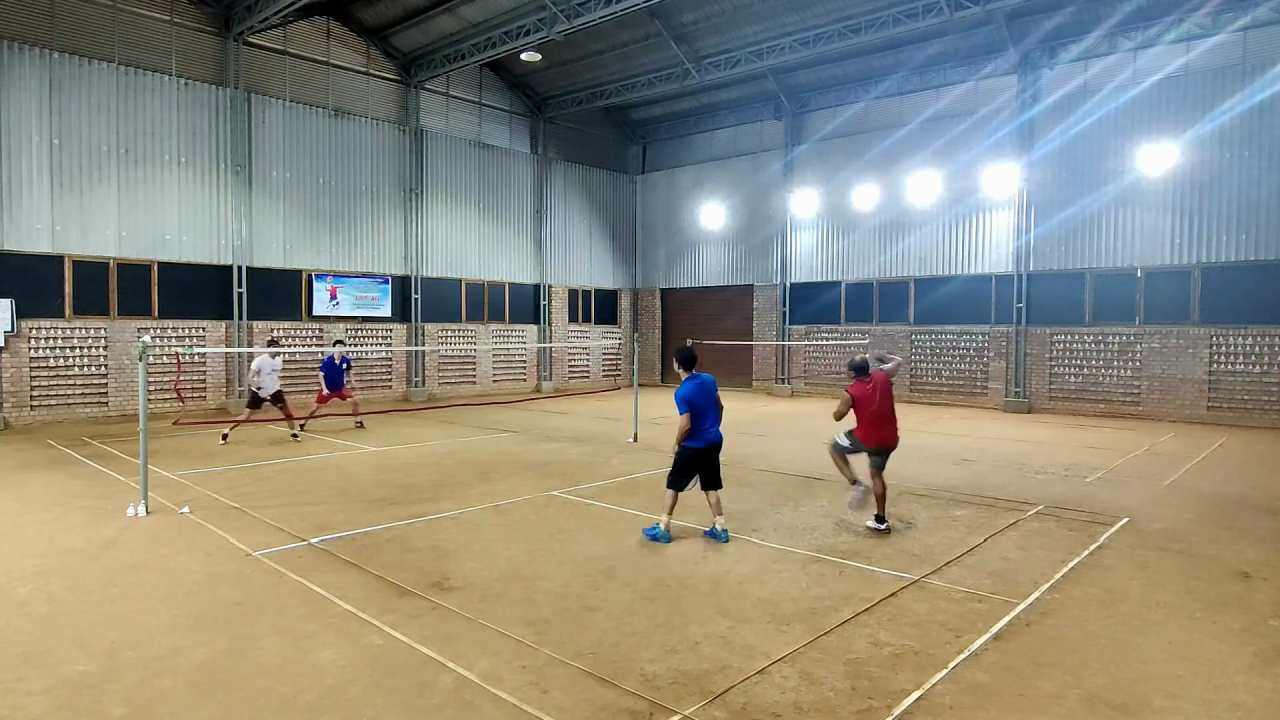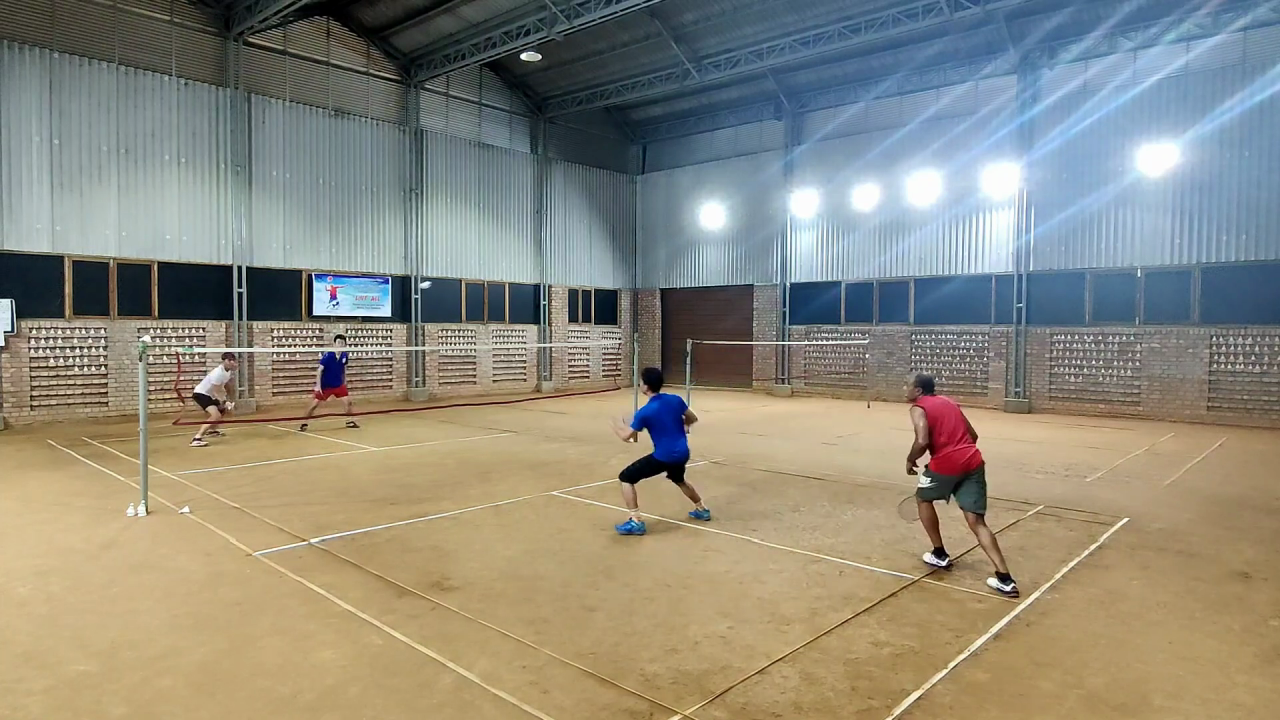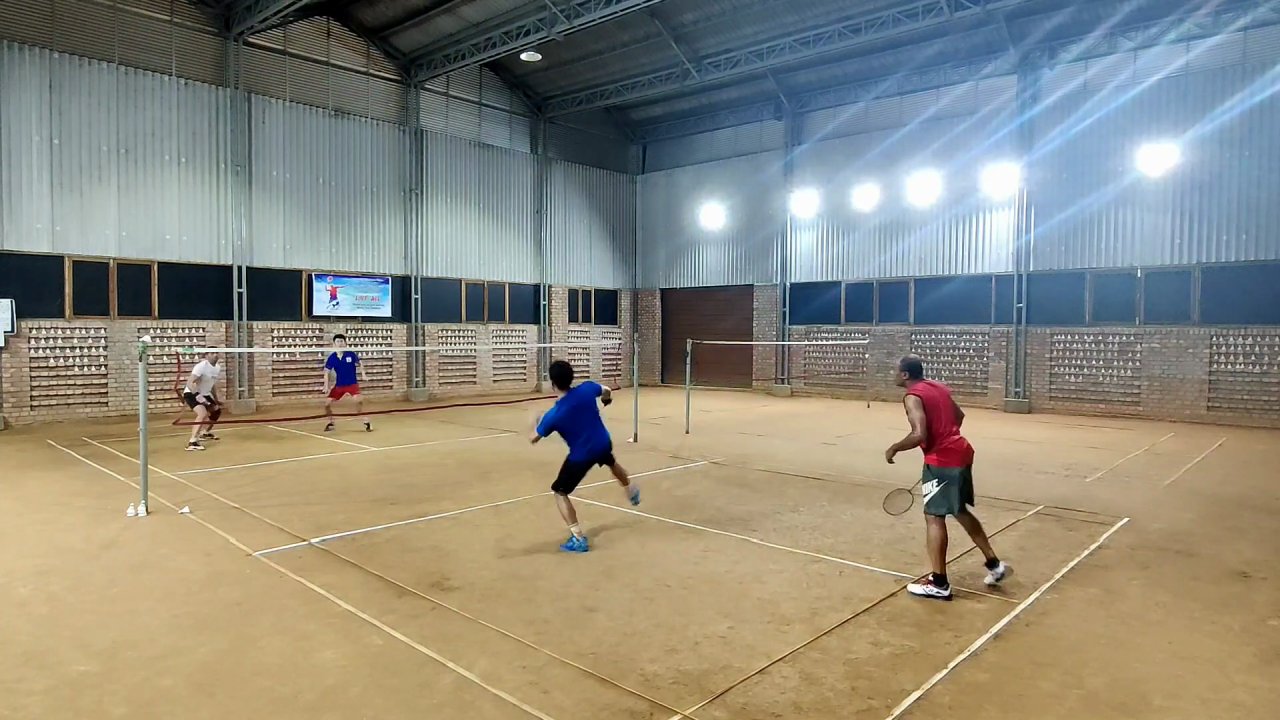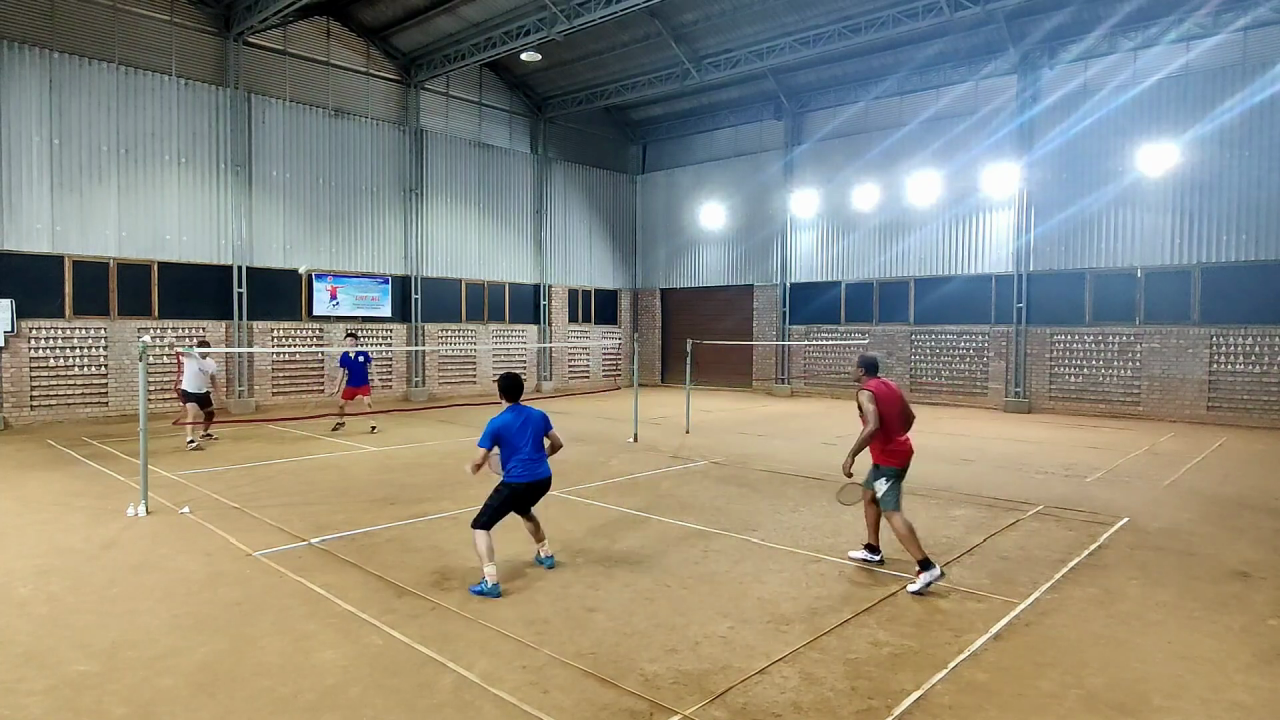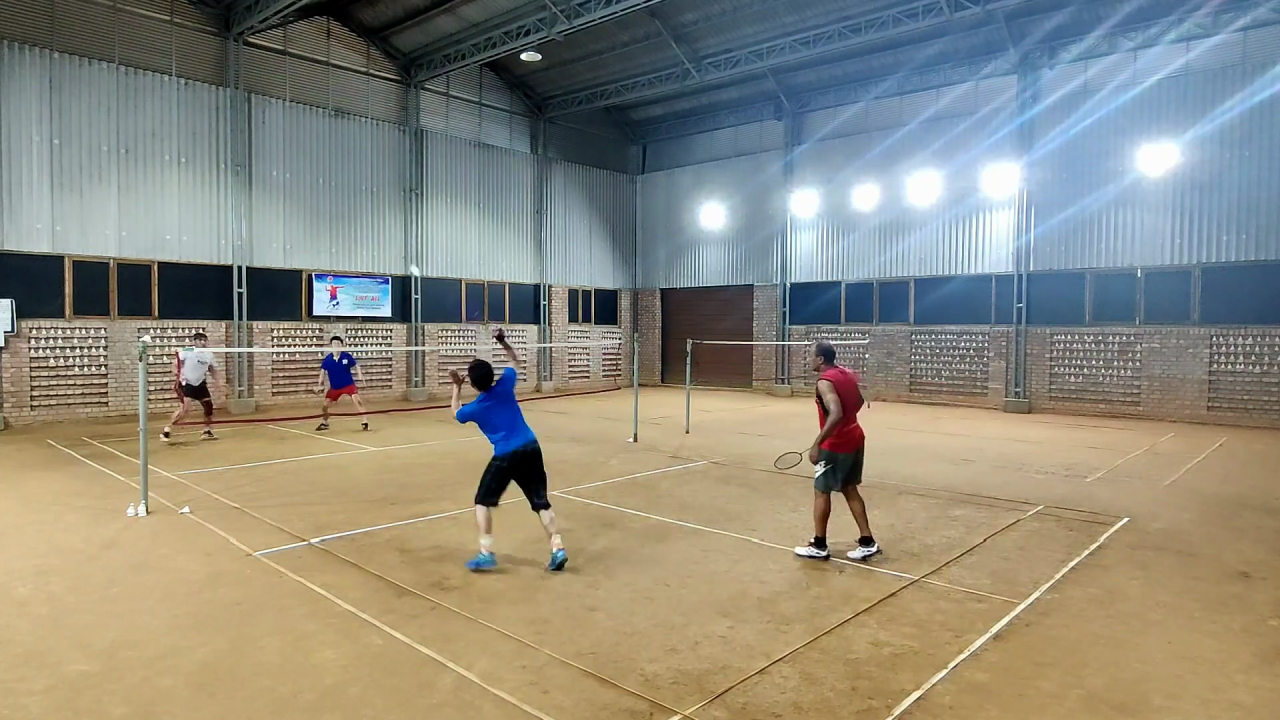
dt=0.5s
person 1, frame 1
left shoulder: (851, 392)
right shoulder: (881, 375)
left elbow: (838, 416)
right elbow: (897, 361)
left wrist: (838, 409)
right wrist: (883, 356)
left hip: (867, 437)
right hip: (890, 439)
left knee: (835, 449)
right knee: (876, 474)
left ankle: (855, 484)
right ankle: (881, 520)
person 1, frame 2
left shoulder: (918, 408)
right shoulder: (949, 403)
left elbow: (922, 441)
right elbow: (972, 435)
left wrist: (910, 460)
left hip: (945, 465)
right hip: (974, 462)
left knee: (922, 499)
right knee: (977, 522)
left ankle: (939, 554)
right ankle: (1005, 580)
person 1, frame 3
left shoulder: (913, 396)
right shoulder: (939, 387)
left elbow: (919, 435)
right elbow: (959, 416)
left wrist: (893, 449)
left hip: (942, 461)
right hip: (963, 453)
left knee: (934, 518)
right knee: (960, 511)
left ankle: (938, 583)
right ankle: (994, 564)
person 1, frame 4
left shoulder: (865, 392)
right shoulder: (890, 386)
left elbow: (872, 426)
right elbow: (910, 417)
left wrist: (851, 455)
left hip: (887, 457)
right hip: (902, 450)
left knee: (892, 512)
right knee: (869, 494)
left ankle: (927, 567)
right ankle: (872, 550)
person 1, frame 5
left shoulder: (825, 381)
right shoulder: (847, 374)
left elbow: (836, 415)
right elbow: (859, 402)
left wrist: (817, 444)
left hip: (836, 444)
right hip: (855, 438)
left knee: (821, 491)
right knee: (849, 489)
left ankle: (819, 546)
right ankle: (867, 543)
person 2, frame 1
left shoulder: (682, 392)
right shoulder: (709, 380)
left elbow: (685, 425)
right elbow: (720, 407)
left wrist: (677, 444)
left hip: (694, 445)
right hip: (714, 440)
left knee: (674, 484)
right knee: (711, 485)
left ankle: (663, 528)
right ankle: (720, 528)
person 2, frame 2
left shoulder: (645, 412)
right shoulder: (675, 400)
left elbow: (626, 436)
right elbow: (693, 418)
left wrist: (618, 427)
left hip: (662, 457)
right hip: (682, 454)
left knee: (625, 479)
right knee: (679, 480)
left ankle: (636, 521)
right ankle: (700, 509)
person 2, frame 3
left shoulder: (554, 415)
right shoulder: (587, 390)
left elbow: (534, 438)
right elbow: (606, 391)
left wrist: (536, 429)
right wrist: (606, 399)
left hip: (580, 457)
right hip: (603, 445)
left knee: (560, 493)
right knee: (610, 462)
left ankle: (578, 538)
right ankle: (631, 491)
person 2, frame 4
left shoulder: (496, 424)
right shoulder: (538, 415)
left elbow: (479, 461)
right elbow: (558, 444)
left wrist: (472, 469)
left hip: (515, 483)
right hip: (543, 480)
left knee: (480, 526)
right knee: (524, 510)
left ankle: (491, 580)
right ankle: (546, 554)
person 2, frame 5
left shoulder: (472, 410)
right shoulder: (504, 387)
left elbow: (456, 412)
right elbow: (513, 362)
left wrist: (456, 387)
right wrist: (502, 341)
left hip: (505, 456)
right hip: (531, 449)
left knee: (482, 502)
right knee: (541, 503)
left ankle: (486, 553)
right ankle: (557, 549)
